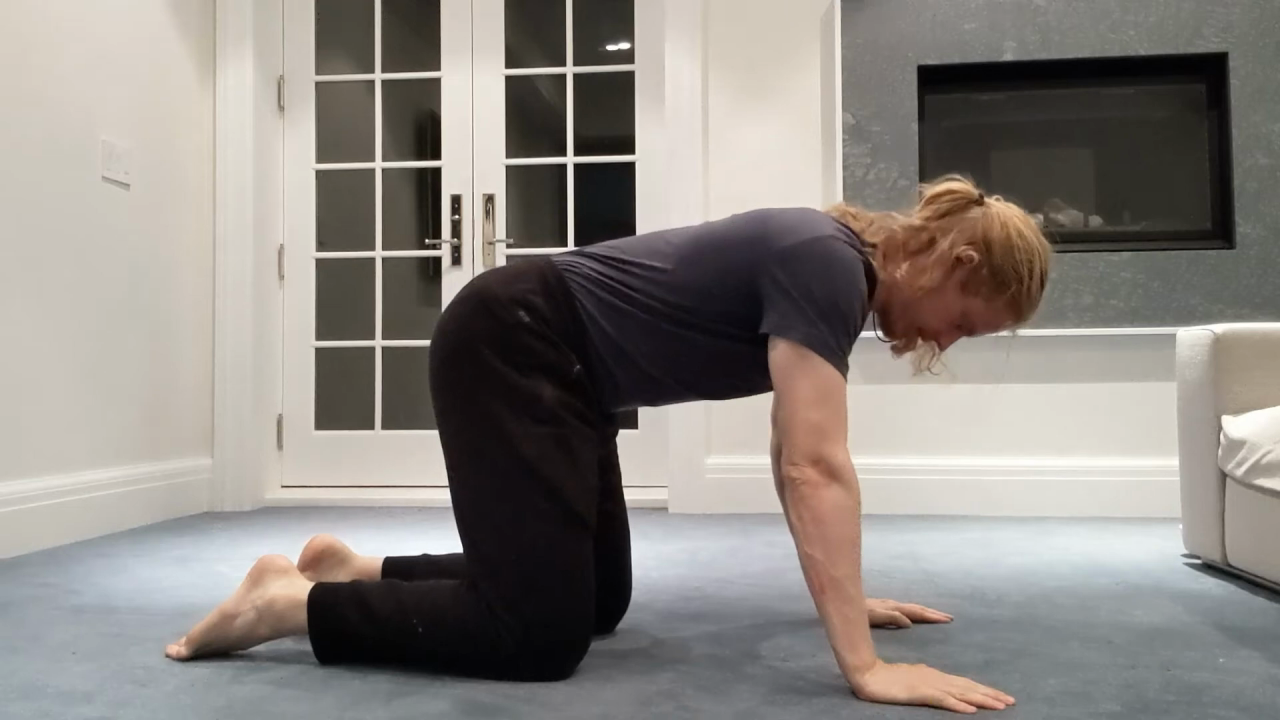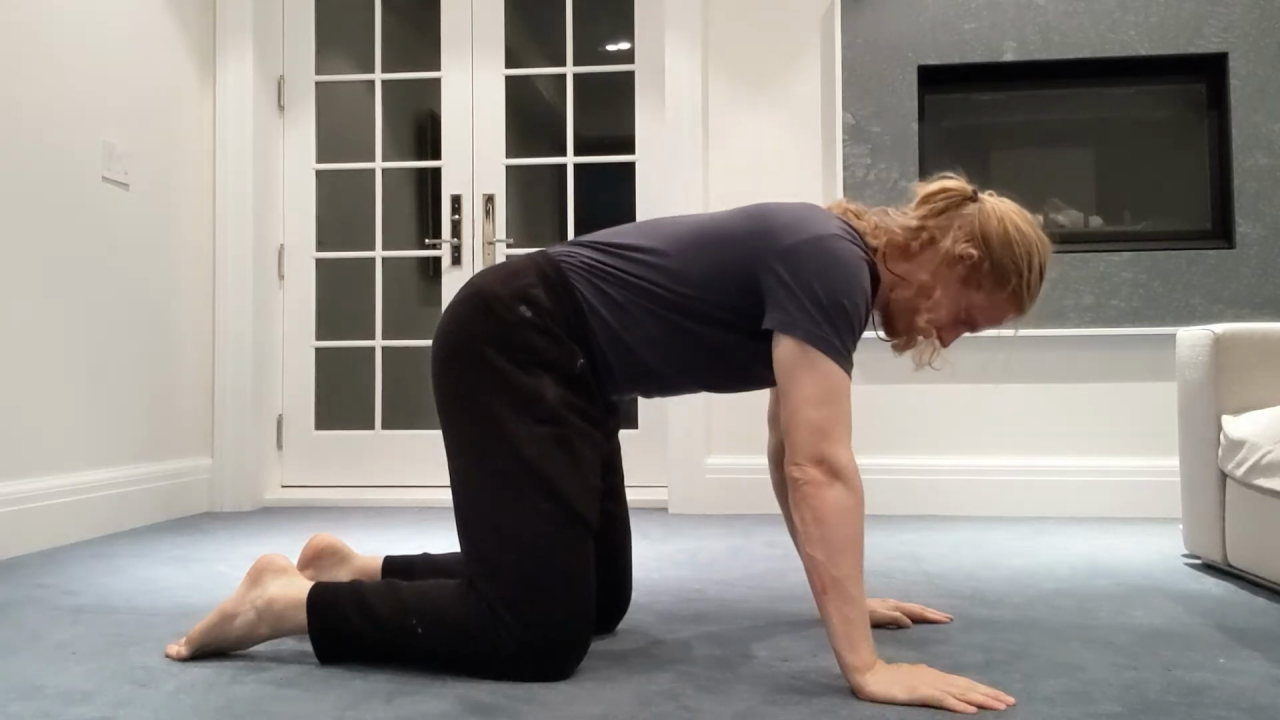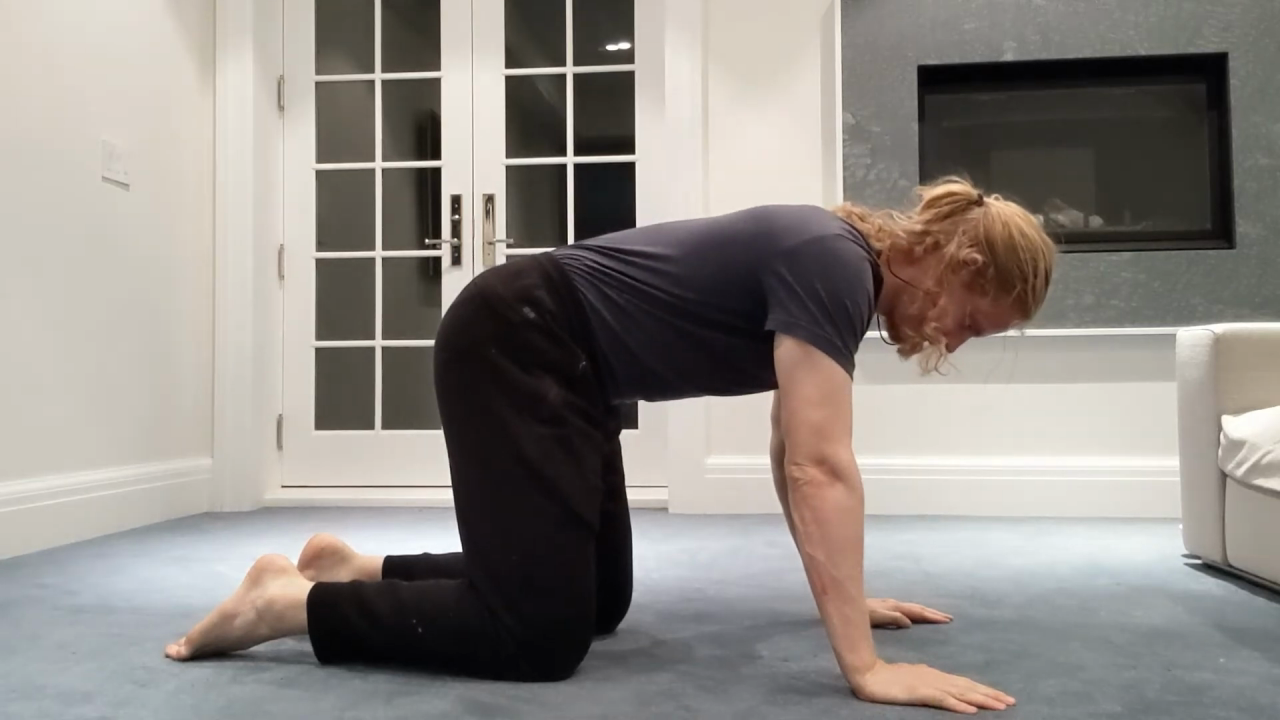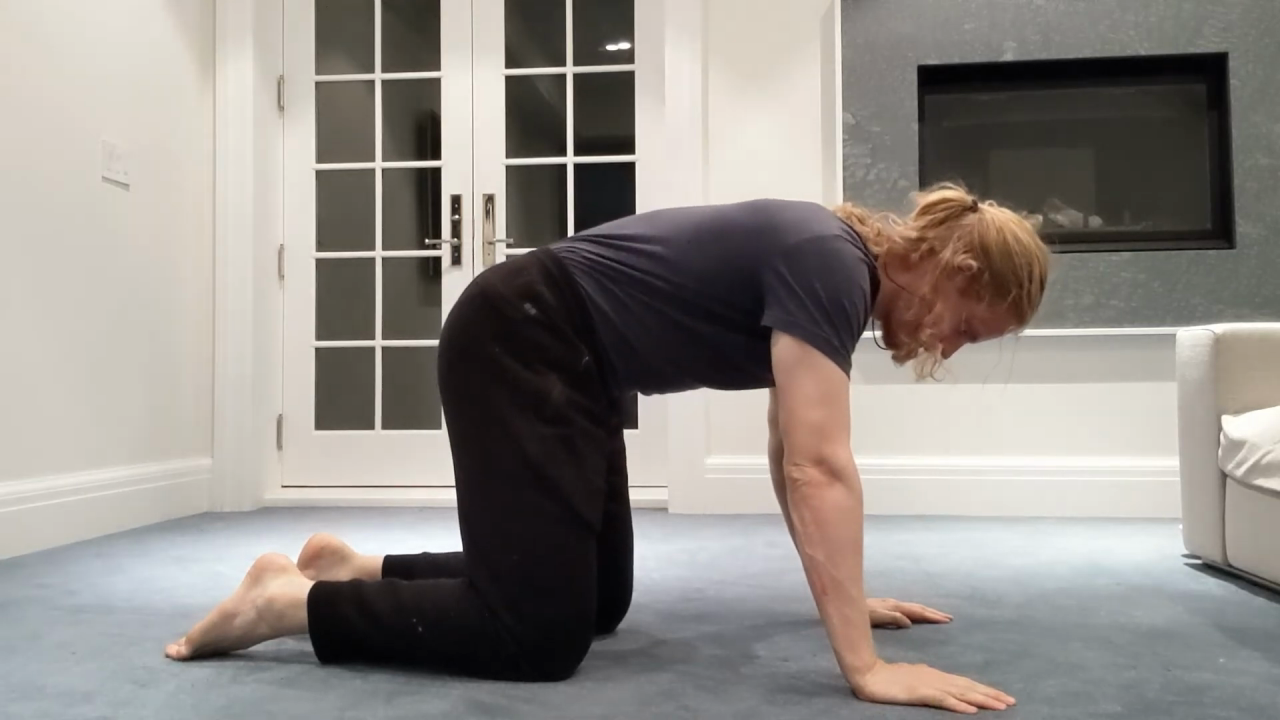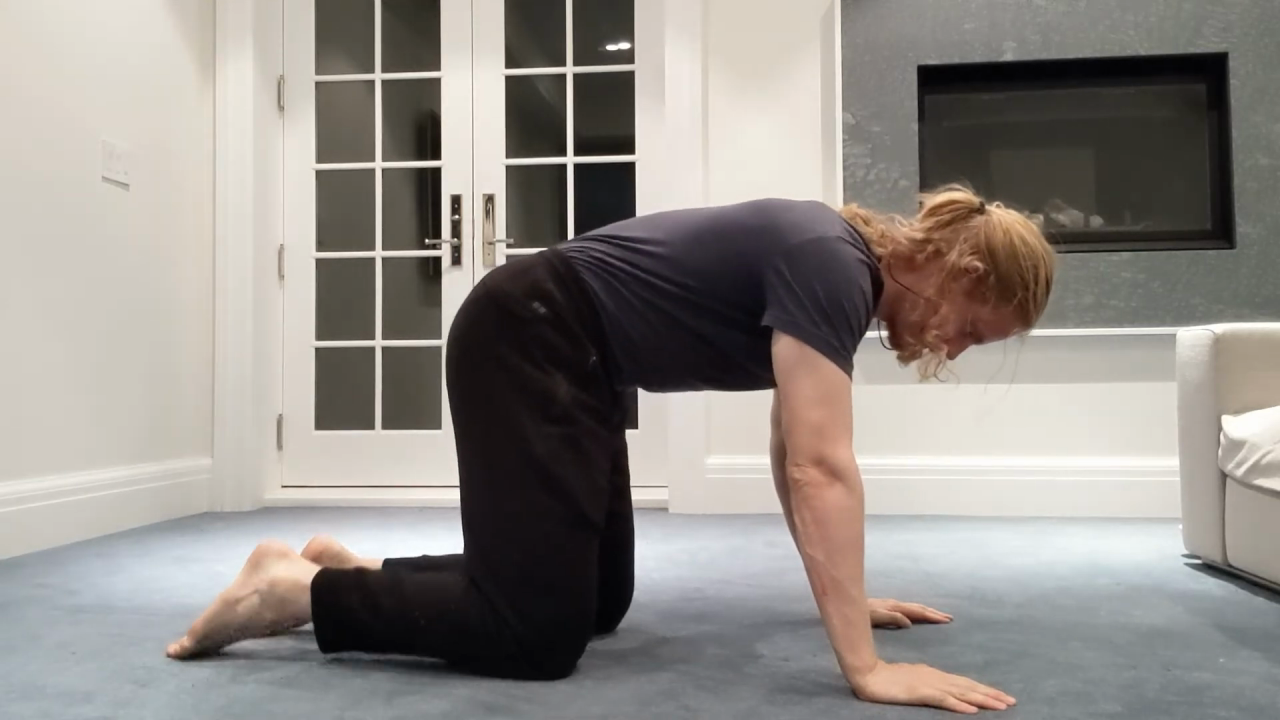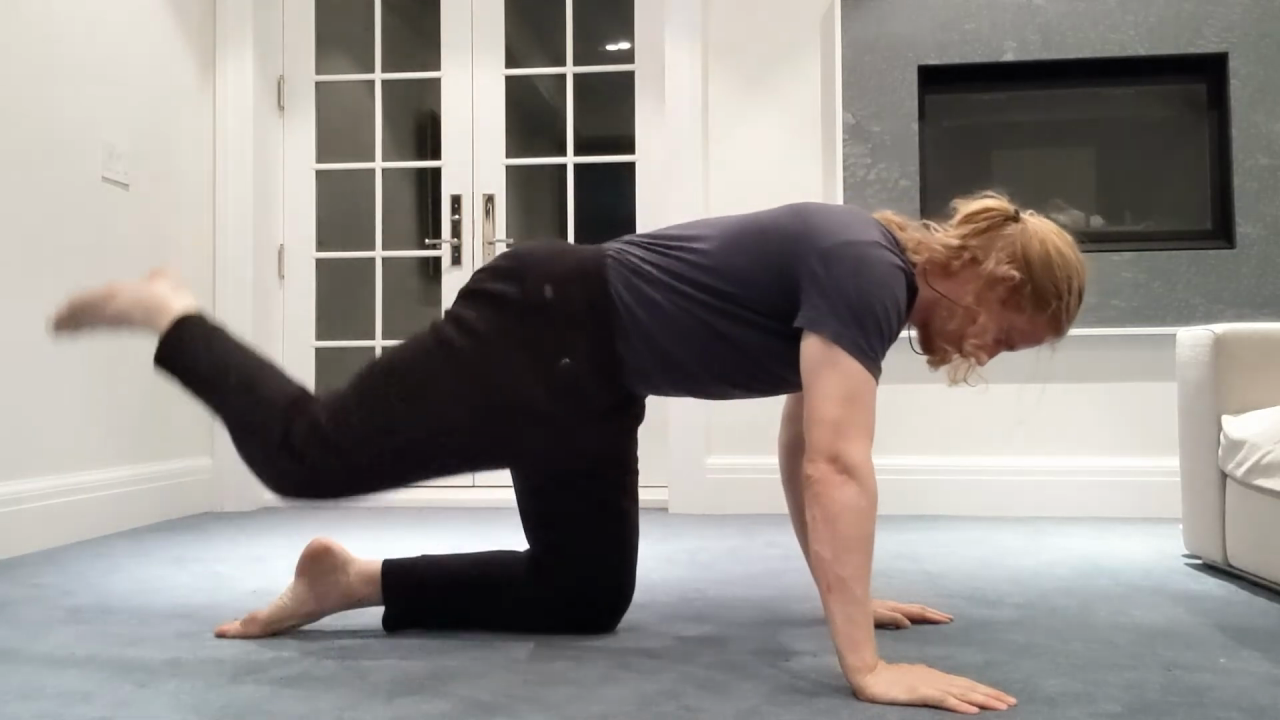
dt=0.7s
person 1, frame 1
left shoulder: (839, 274)
right shoulder: (827, 265)
left elbow: (795, 457)
right elbow: (818, 470)
left wrist: (847, 598)
left hip: (557, 367)
right hip: (506, 350)
left knee: (598, 599)
right knee: (543, 632)
left ankle: (352, 568)
right ankle: (288, 600)
person 1, frame 2
left shoulder: (834, 268)
right shoulder: (829, 264)
left elbow: (790, 455)
right elbow: (821, 470)
left wrist: (846, 596)
left hip: (557, 362)
right hip: (510, 345)
left knee: (599, 598)
right knee: (543, 632)
left ankle: (353, 567)
right ankle: (286, 601)
person 1, frame 3
left shoulder: (838, 273)
right shoulder: (832, 265)
left elbow: (793, 456)
right elbow: (821, 470)
left wrist: (847, 597)
left hip: (557, 363)
right hip: (512, 347)
left knee: (599, 599)
right knee: (542, 631)
left ankle: (354, 567)
right ankle: (288, 600)
person 1, frame 4
left shoulder: (835, 270)
right shoulder: (828, 264)
left elbow: (791, 455)
right elbow: (819, 469)
left wrist: (849, 597)
left hip: (564, 360)
right hip: (517, 343)
left knee: (600, 598)
right knee: (544, 633)
left ankle: (354, 567)
right ankle: (290, 598)
person 1, frame 5
left shoulder: (843, 276)
right shoulder: (829, 266)
left elbow: (792, 454)
right elbow: (821, 469)
left wrist: (842, 594)
left hip: (574, 363)
right hip: (526, 344)
left knee: (596, 602)
right knee: (536, 633)
left ankle: (349, 569)
right ankle: (299, 585)
person 1, frame 6
left shoulder: (865, 272)
right shoulder: (864, 271)
left elbow: (800, 452)
right elbow: (836, 468)
left wrist: (847, 595)
left hip: (589, 381)
right hip: (544, 333)
left knee: (585, 598)
right knee: (313, 451)
left ankle: (351, 577)
right ankle: (166, 315)
